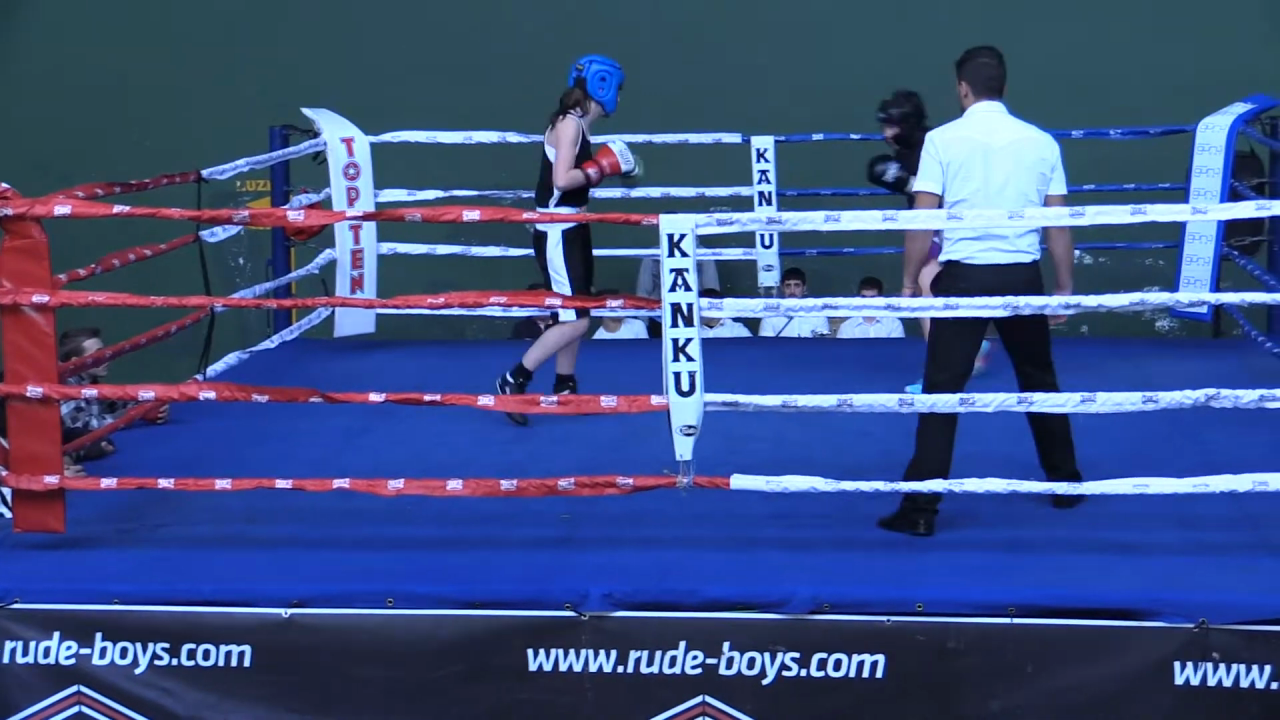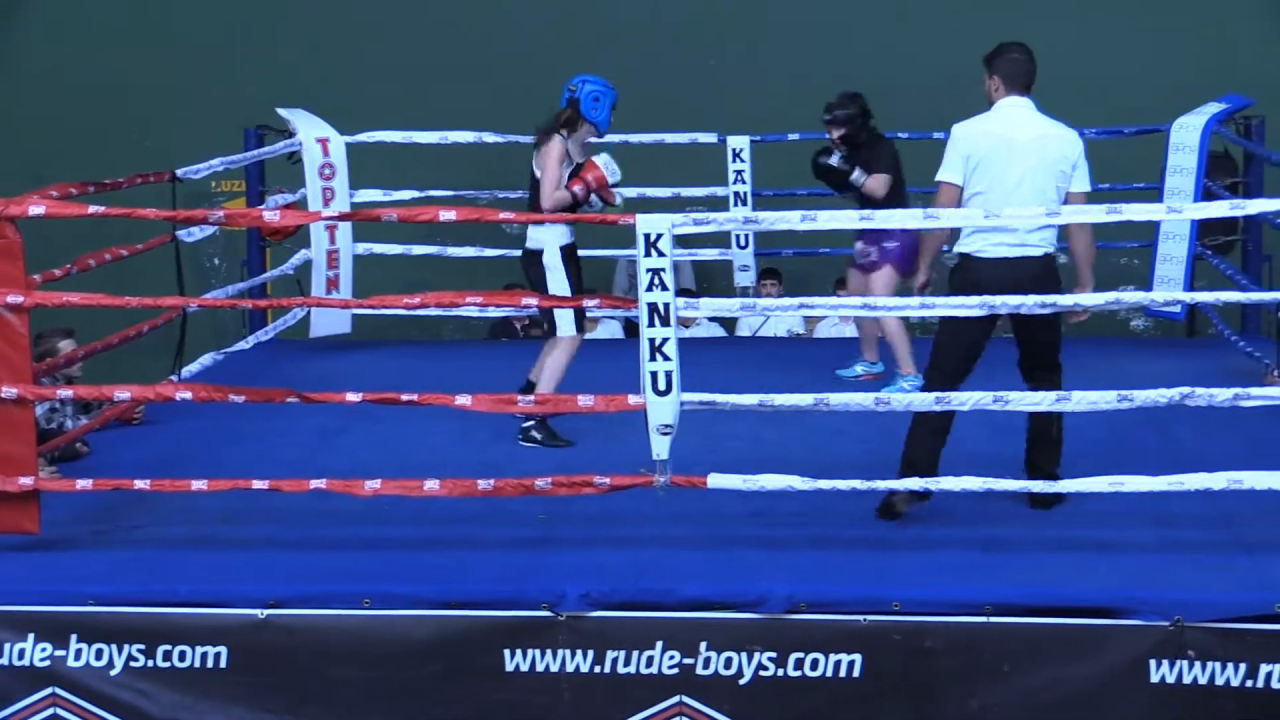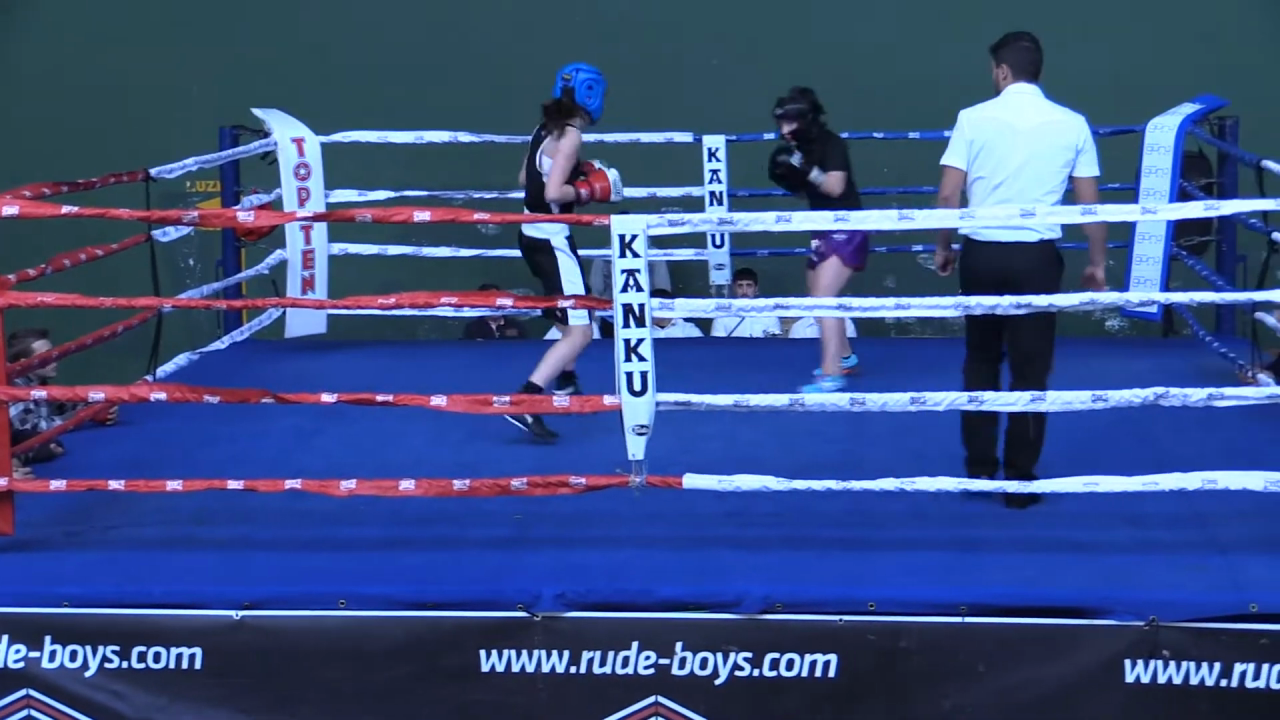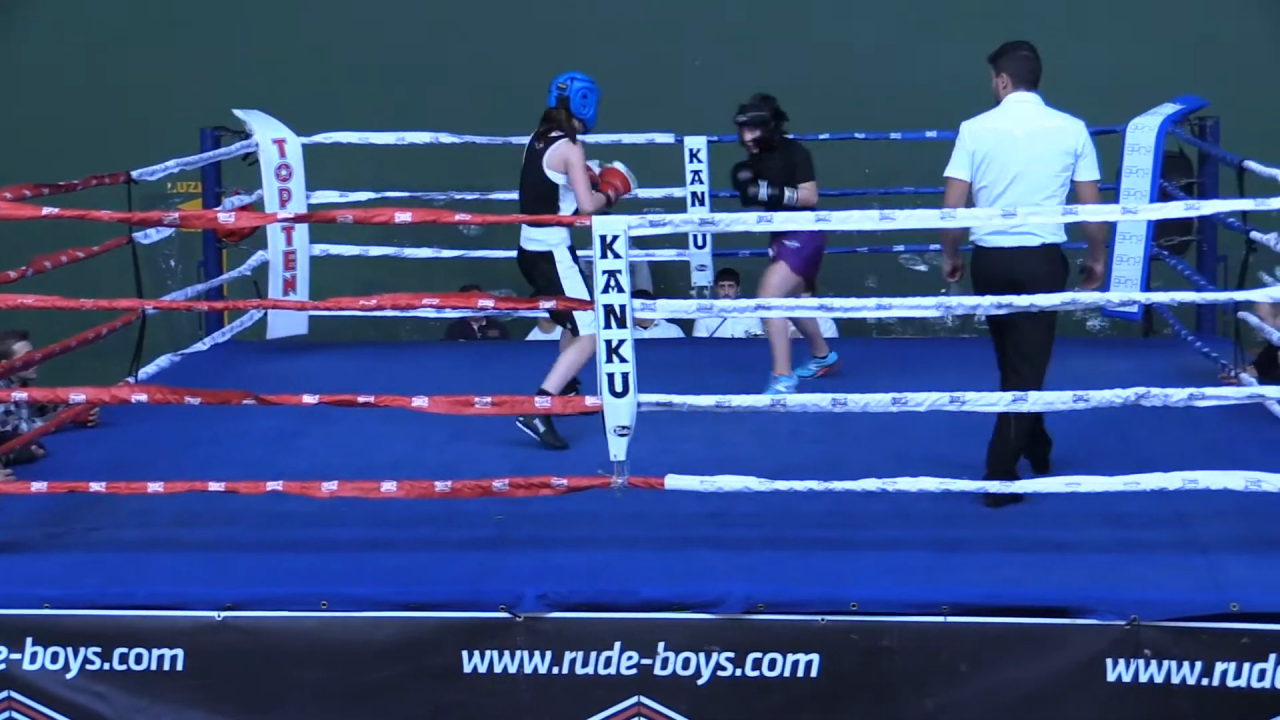
dt=0.2s
person 1, frame 1
left shoulder: (944, 139)
right shoulder: (1042, 142)
left elbow: (923, 222)
right elbow: (1057, 225)
left wrist: (909, 279)
right wrist: (1065, 286)
left hip: (964, 276)
right hip: (1022, 277)
left knee: (942, 391)
right knee: (1040, 381)
left ankle: (919, 508)
right ankle: (1064, 483)
person 1, frame 2
left shoulder: (968, 132)
right shoulder: (1065, 138)
left elbow: (941, 210)
right elbow: (1080, 223)
left wrist: (923, 268)
right wrist: (1085, 285)
left hip: (977, 270)
right hip: (1035, 271)
left knee: (943, 378)
right knee: (1043, 379)
left ankle: (912, 484)
right ankle: (1043, 484)
person 1, frame 3
left shoulder: (974, 118)
right shoulder: (1072, 124)
left elbow: (948, 195)
right elbow: (1089, 204)
left wrist: (944, 246)
right wrist: (1097, 262)
left hip: (981, 254)
right hip: (1036, 257)
left knee: (980, 363)
right knee: (1030, 371)
left ankle: (980, 464)
right ankle: (1017, 480)
person 1, frame 4
left shoulder: (975, 129)
right shoulder: (1071, 129)
left elbow: (954, 203)
right elbow: (1090, 205)
left wrist: (950, 255)
right wrist: (1097, 257)
left hip: (989, 259)
right hip: (1041, 260)
left knee: (1012, 360)
right knee: (1026, 368)
left ankle: (1035, 449)
right ankle: (999, 475)
person 2, frame 1
left shoulder: (583, 125)
right shoulder: (568, 122)
right elbow: (563, 180)
left wrist: (614, 168)
right wrist: (601, 165)
left hip: (573, 227)
right hip: (556, 232)
left knee: (577, 316)
right knee: (572, 322)
left ankle: (562, 386)
right ankle: (514, 380)
person 2, frame 2
left shoulder: (574, 146)
right shoulder: (557, 144)
right elbow: (548, 201)
left wrist: (593, 194)
right wrist: (588, 184)
left hip: (557, 247)
right hip: (547, 251)
left knee: (567, 330)
right knee: (569, 337)
left ankle: (532, 391)
right ankle: (532, 420)
person 2, frame 3
left shoulder: (547, 130)
right shoulder: (569, 137)
left elbow: (525, 179)
right elbow: (553, 193)
right wrist: (590, 192)
left hip: (535, 235)
right hip: (550, 241)
left knee: (574, 315)
right knee: (582, 331)
left ankle: (565, 382)
person 2, frame 4
left shoulder: (541, 138)
right shoulder: (569, 147)
right elbow: (587, 205)
left wrist: (585, 178)
right wrist: (612, 191)
left hip: (535, 248)
right hip: (550, 252)
left knee: (575, 324)
right knee: (589, 338)
left ankle: (566, 393)
right ankle: (537, 413)
person 3, frame 1
right shoulder: (907, 149)
left wrist: (902, 180)
right wrist: (889, 177)
left hip: (945, 231)
left knee: (926, 299)
right knee: (917, 294)
right ankle: (976, 345)
person 3, frame 2
left shoulder: (881, 147)
right shoulder: (853, 150)
left elbow: (879, 189)
left wrist: (845, 169)
right wrist: (832, 174)
left hip: (894, 234)
right hip: (871, 233)
right knee: (854, 298)
left ankle: (910, 376)
right ankle: (871, 362)
person 3, frame 3
left shoulder: (832, 143)
right shoulder: (800, 147)
left elbow: (834, 187)
left wrist: (804, 168)
right wrist: (786, 174)
left hip: (846, 230)
right hip: (825, 231)
left knee: (823, 296)
right knee: (821, 296)
left ankle: (830, 375)
right ankle: (844, 358)
person 3, frame 4
left shoulder: (793, 153)
right shoulder: (756, 157)
left elbow: (811, 198)
right elbow: (752, 199)
left wrist: (773, 193)
right wrist: (743, 184)
left hip: (801, 237)
right hip: (784, 238)
left knee: (768, 300)
right knee: (787, 299)
left ankle: (783, 377)
right ankle: (821, 358)
